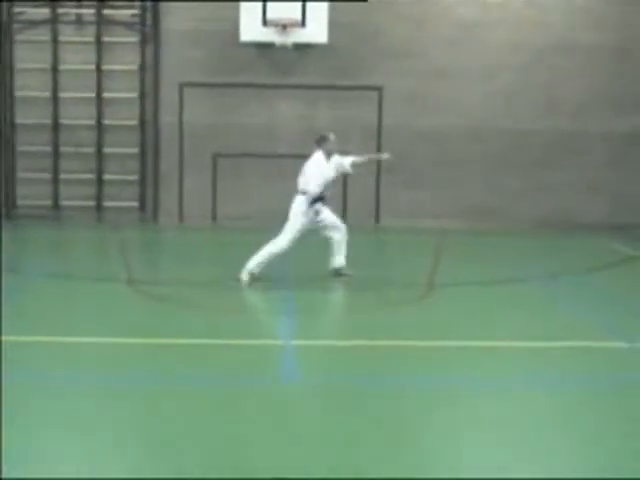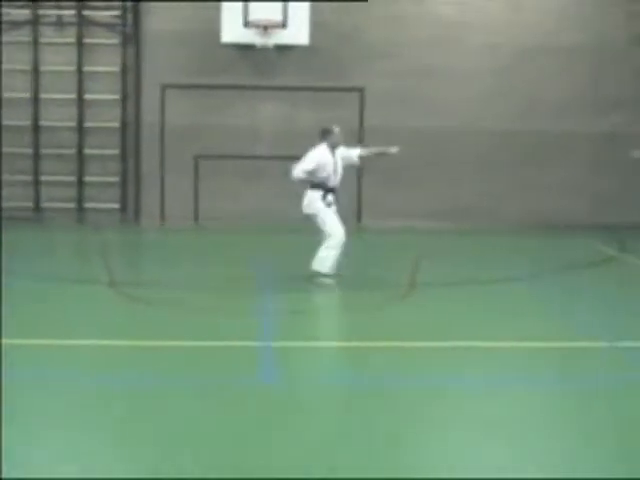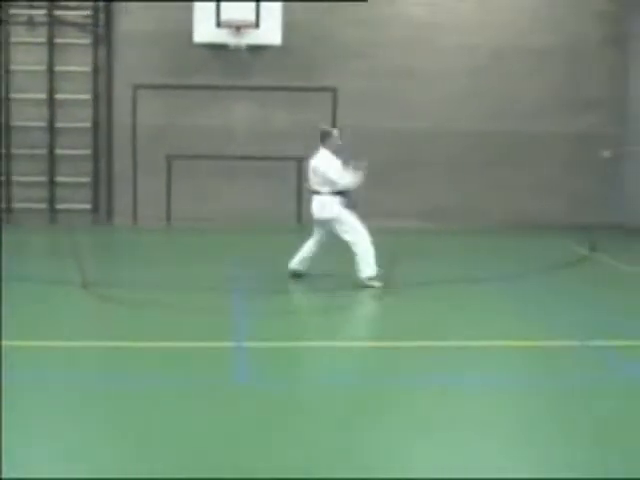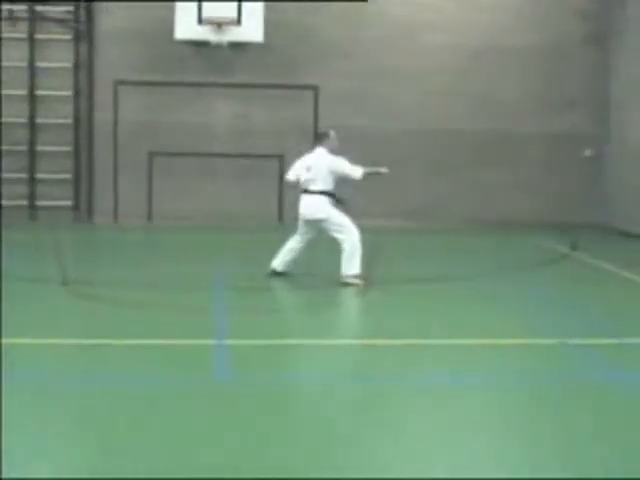
dt=0.3s
person 1, frame 1
left shoulder: (332, 160)
right shoulder: (315, 164)
left elbow: (354, 161)
right elbow: (312, 190)
left wrist: (377, 156)
right wrist: (328, 182)
left hip: (317, 207)
right hip: (304, 206)
left knee: (339, 230)
right knee: (284, 241)
left ankle: (337, 267)
right ankle: (250, 270)
person 1, frame 2
left shoulder: (338, 152)
right shoulder: (317, 154)
left elbow: (362, 152)
right elbow: (297, 173)
left wrist: (386, 150)
right wrist: (315, 181)
left hip: (326, 200)
right hip: (317, 199)
left knee: (334, 235)
right knee: (337, 235)
left ankle: (319, 268)
right ankle: (322, 270)
person 1, frame 3
left shoulder: (320, 158)
right shoulder: (328, 161)
right elbow: (346, 182)
left wrist: (348, 170)
right wrist: (359, 174)
left hip: (320, 204)
right hip: (331, 205)
left knee: (318, 238)
right knee: (360, 236)
left ankle: (296, 268)
right ankle: (368, 276)
person 1, frame 4
left shoulder: (305, 159)
right shoulder: (331, 160)
left elbow: (290, 178)
right elbow: (356, 172)
right wrist: (378, 170)
left hip: (306, 203)
right hip: (321, 204)
left knee: (301, 237)
right knee: (351, 234)
left ankle: (277, 267)
right ankle: (350, 274)
